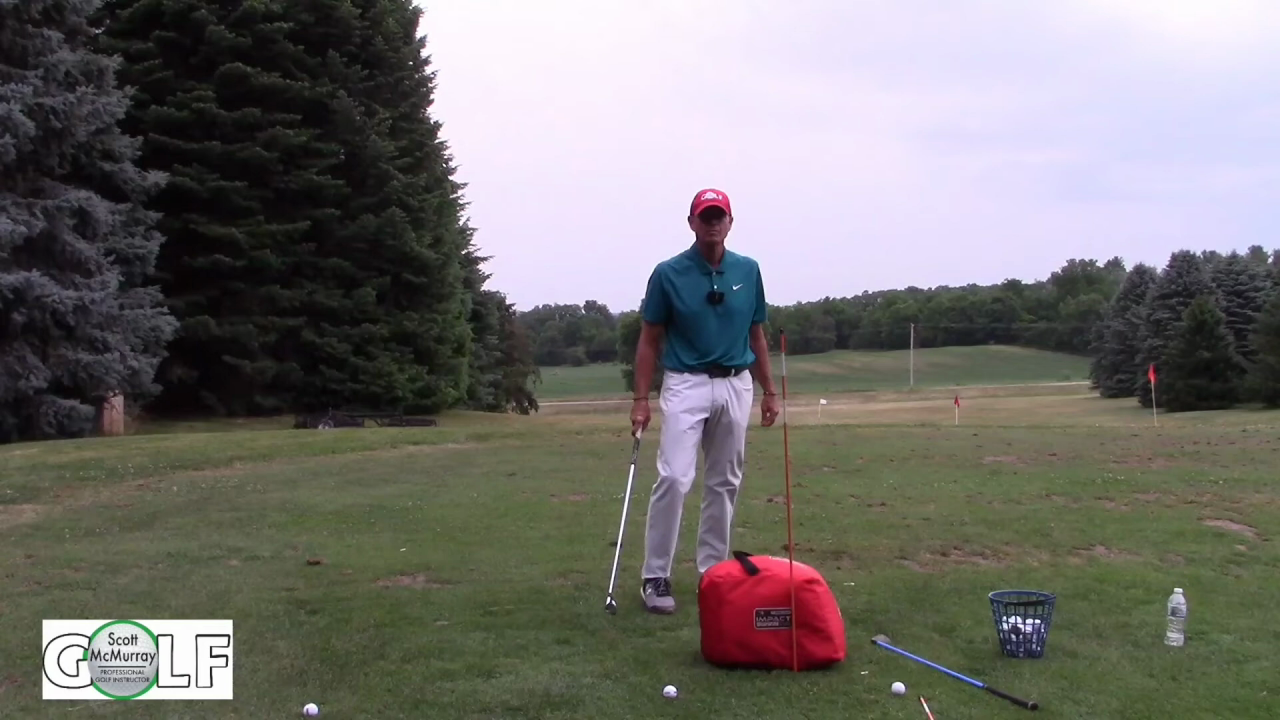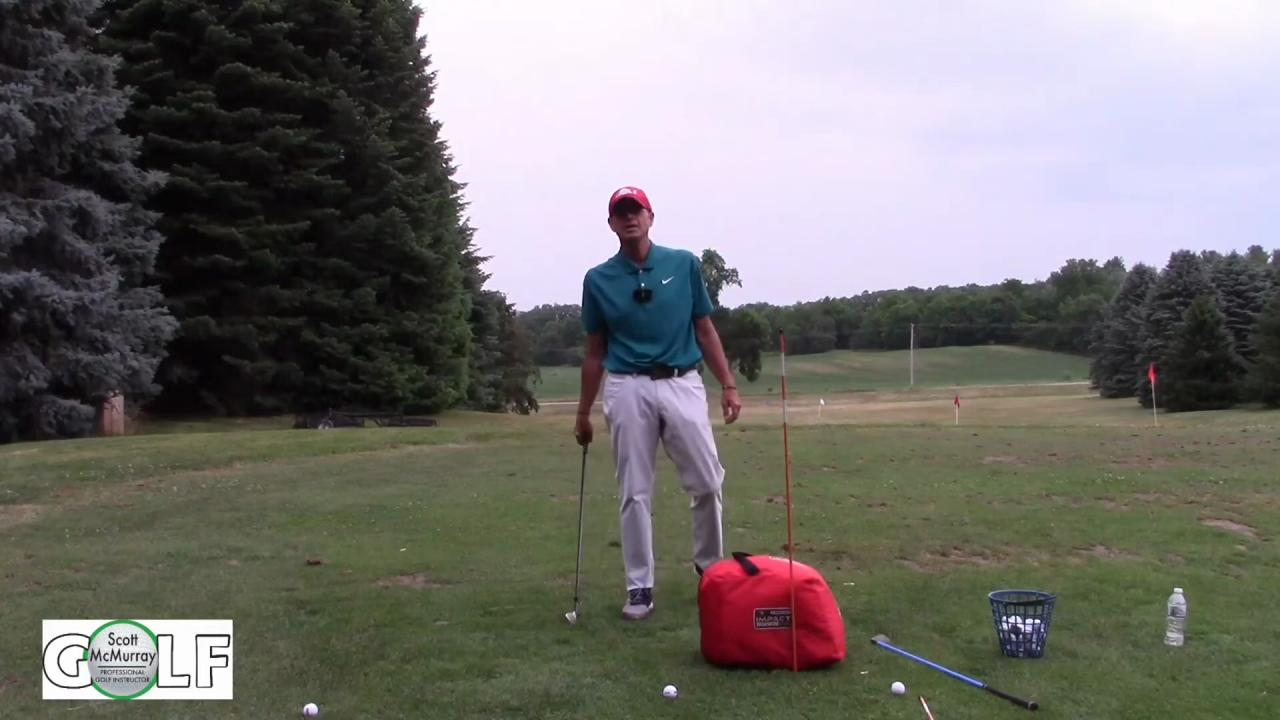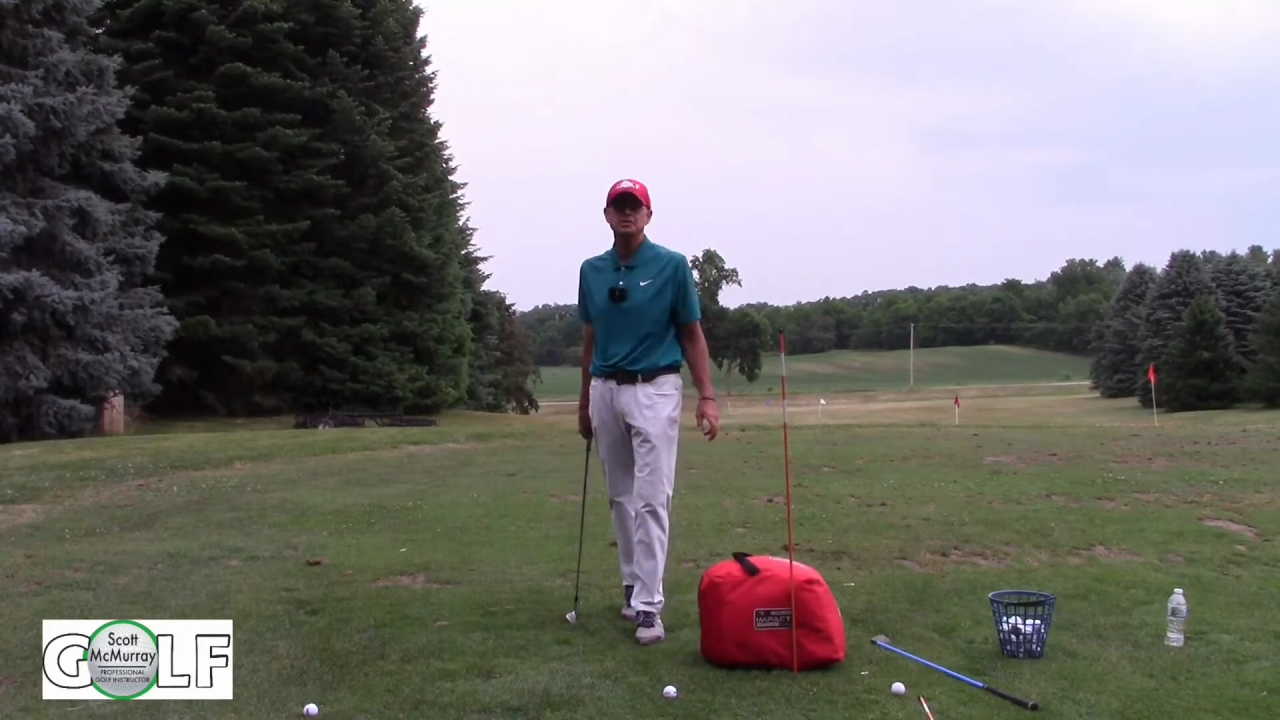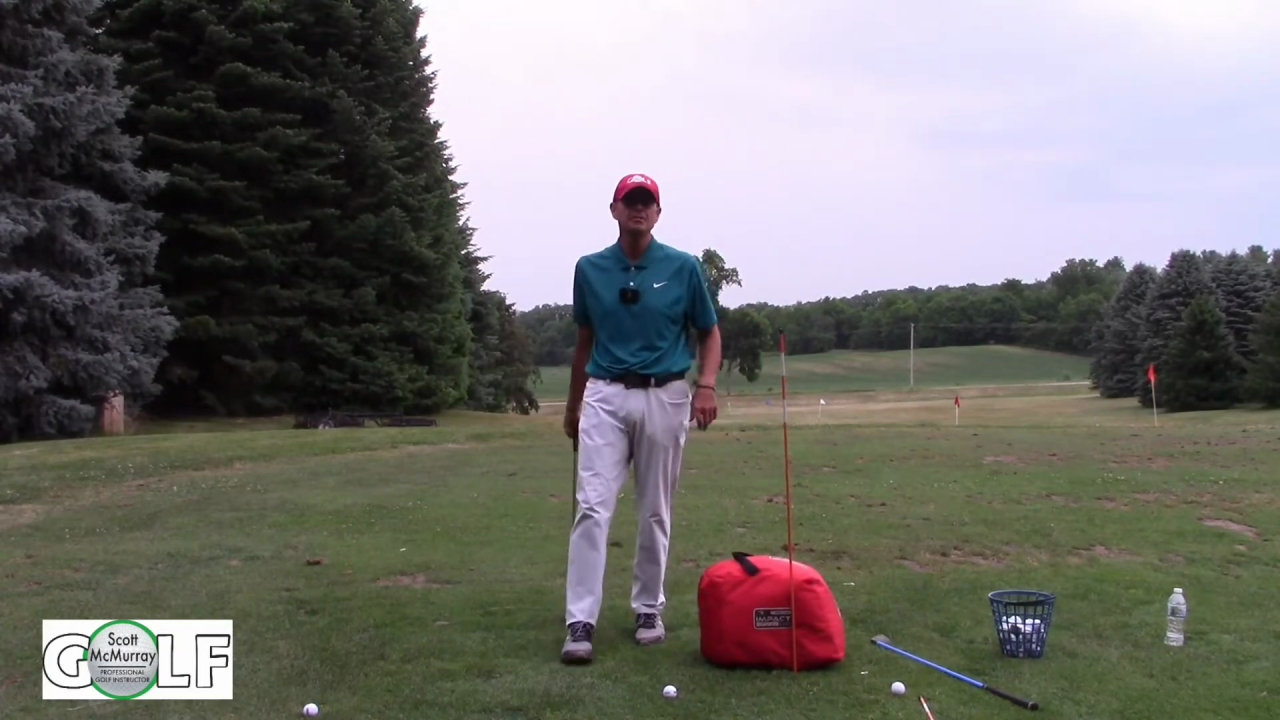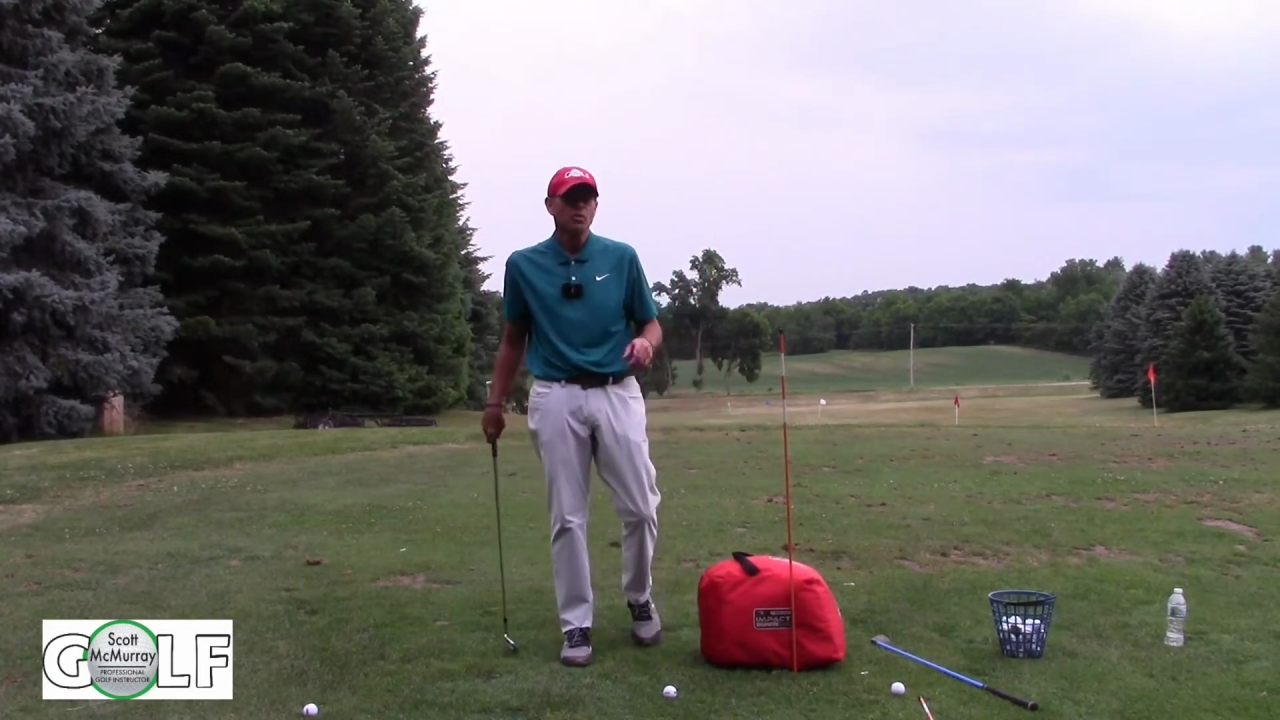
dt=1s
person 1, frame 1
left shoulder: (748, 270)
right shoulder: (667, 274)
left elbow: (756, 336)
right elbow: (650, 340)
left wrist: (769, 391)
right wrist: (641, 399)
left hip: (735, 386)
right hip: (685, 384)
left knee: (724, 484)
right knee: (674, 478)
left ankle: (713, 572)
right ankle: (656, 577)
person 1, frame 2
left shoulder: (683, 264)
right shoulder: (598, 279)
left elbow: (705, 329)
right elbow: (595, 350)
left wrist: (728, 384)
right wrist: (584, 410)
left hip: (683, 385)
right hip: (628, 390)
left knee: (706, 482)
right knee: (635, 493)
left ankle: (710, 566)
right ankle: (640, 586)
person 1, frame 3
left shoulder: (673, 266)
right shoulder: (591, 270)
left elbow: (692, 335)
left wrist: (707, 396)
right wrist: (584, 402)
left hip: (656, 391)
right hip: (607, 392)
left knee: (651, 501)
right knee: (621, 498)
left ankle: (648, 607)
right ankle: (633, 583)
person 1, frame 4
left shoulder: (684, 267)
right shoulder: (589, 268)
left elbow: (709, 332)
left wrist: (706, 385)
right wrist: (572, 404)
left hip: (664, 397)
right hip: (605, 396)
left knee: (655, 513)
right knee: (593, 508)
left ankle: (649, 609)
right ankle: (580, 623)
person 1, frame 5
left shoulder: (623, 258)
right shoulder: (523, 264)
left elbow: (652, 325)
right elbow: (513, 339)
left wrist: (646, 343)
right wrist: (495, 403)
left hip: (618, 394)
right hip: (556, 399)
left knee: (640, 506)
right knee: (568, 517)
left ankle: (639, 595)
right ankle: (577, 625)
